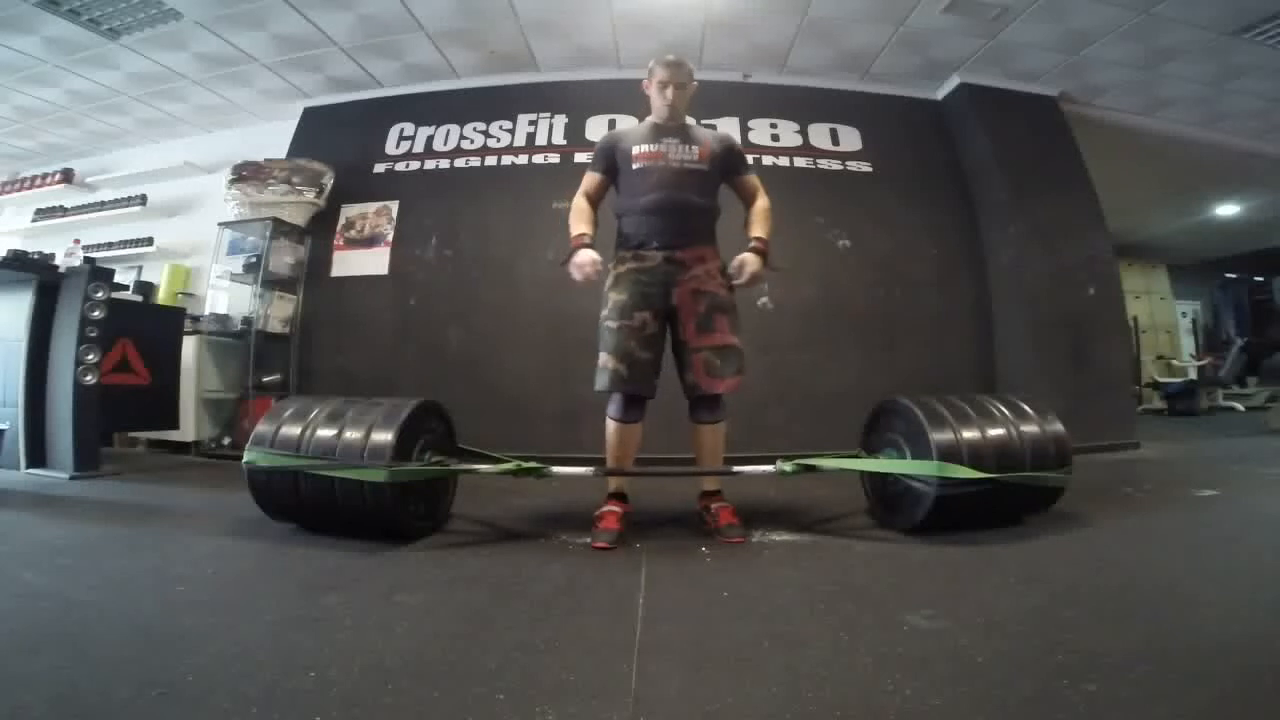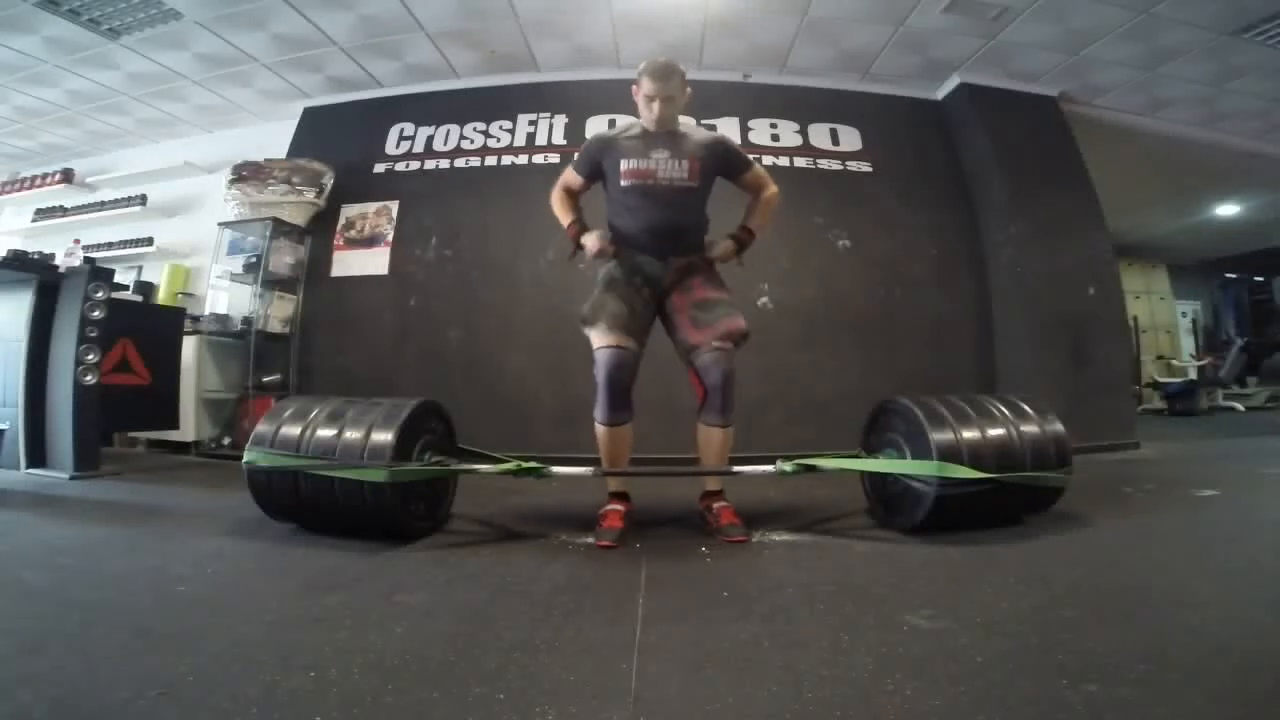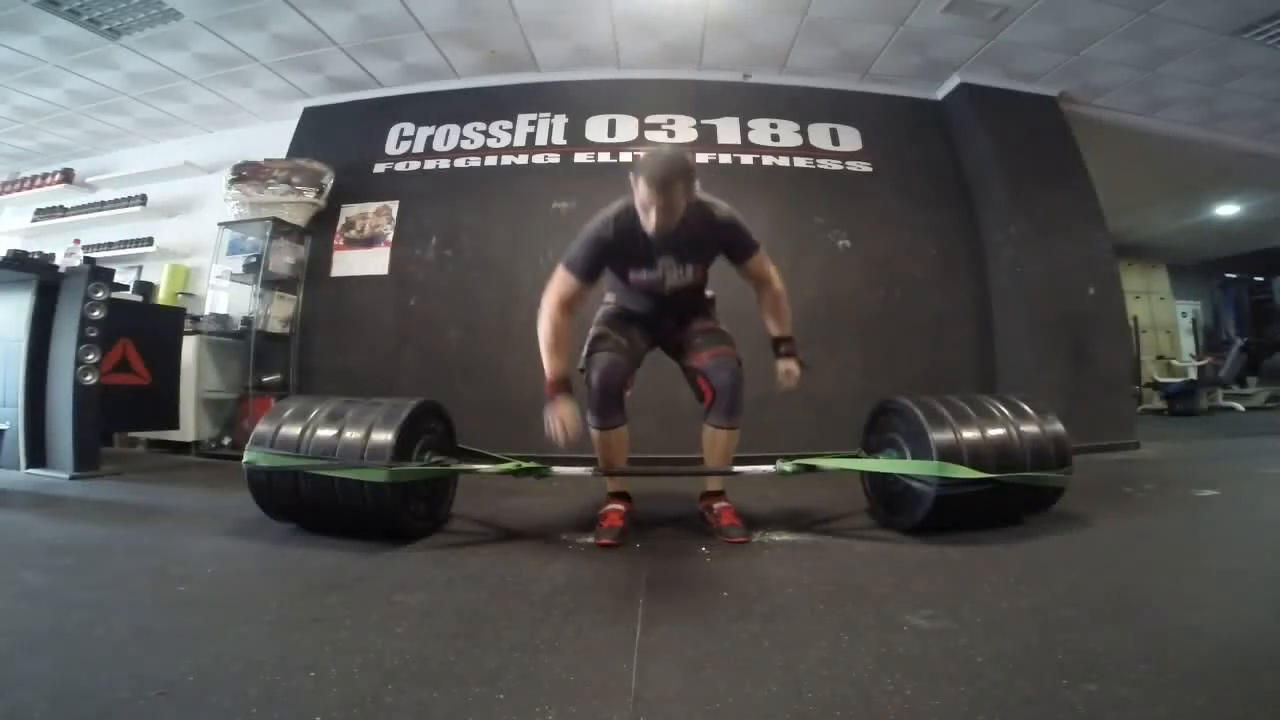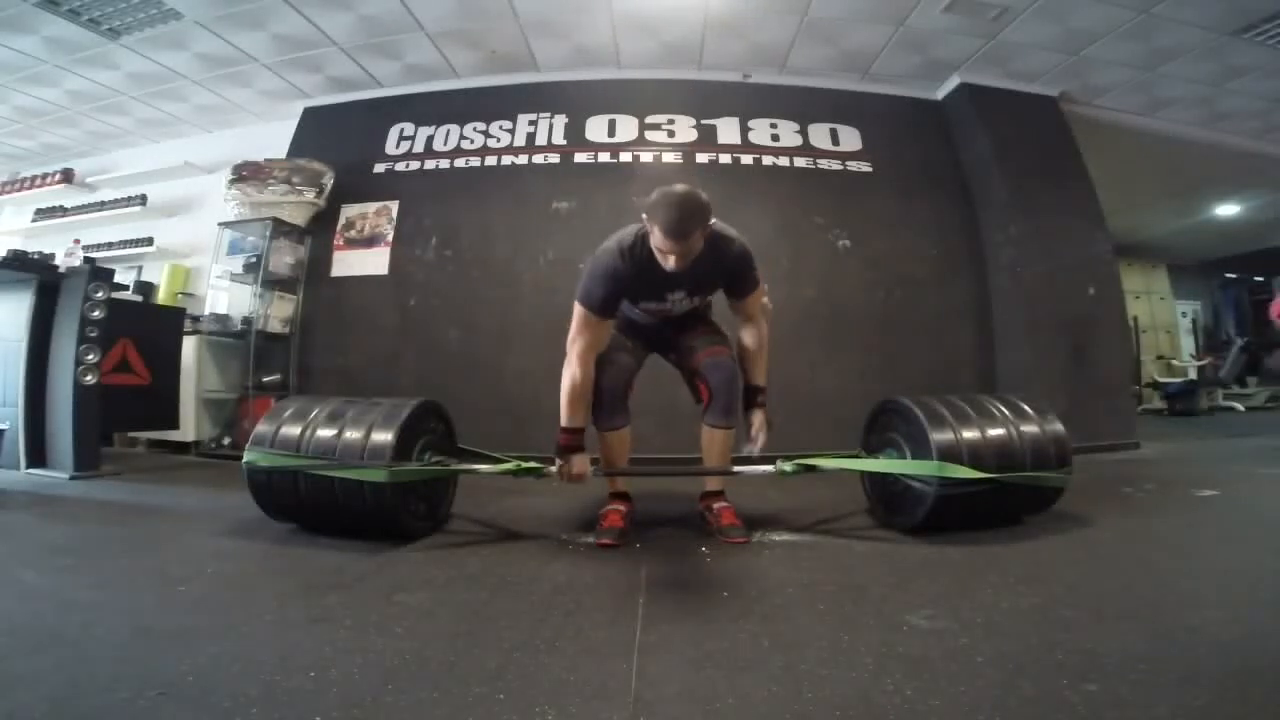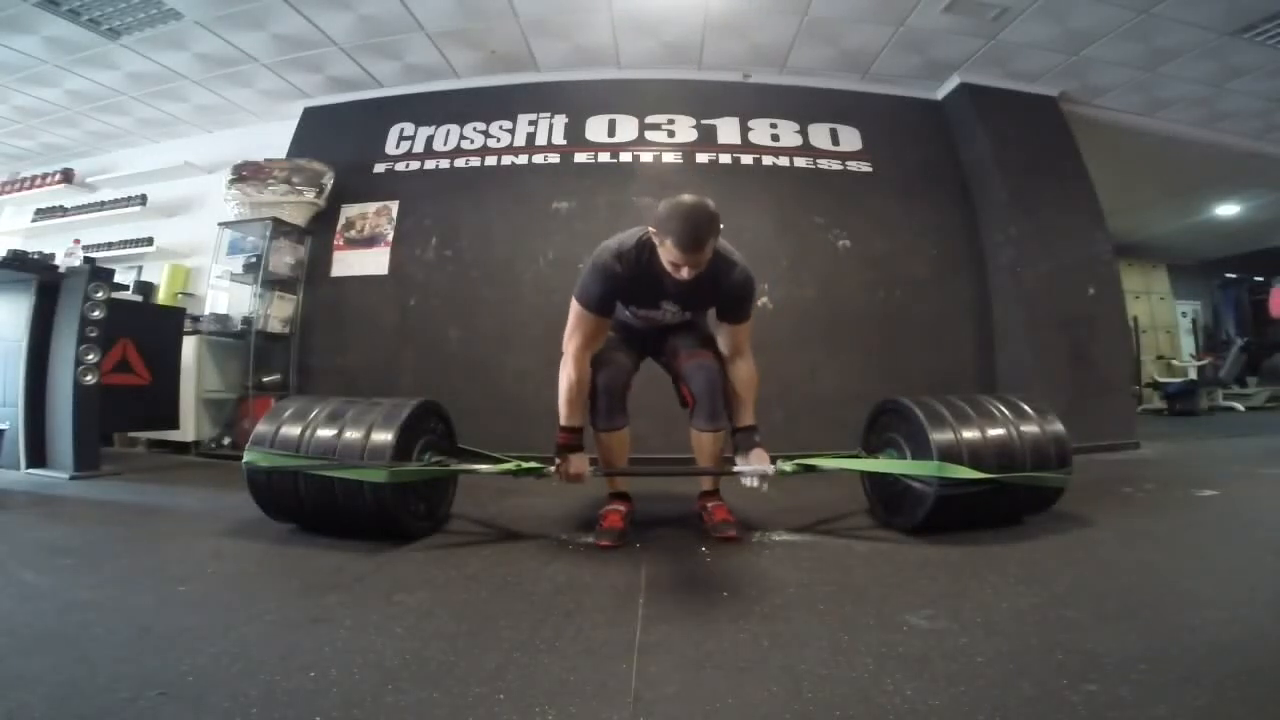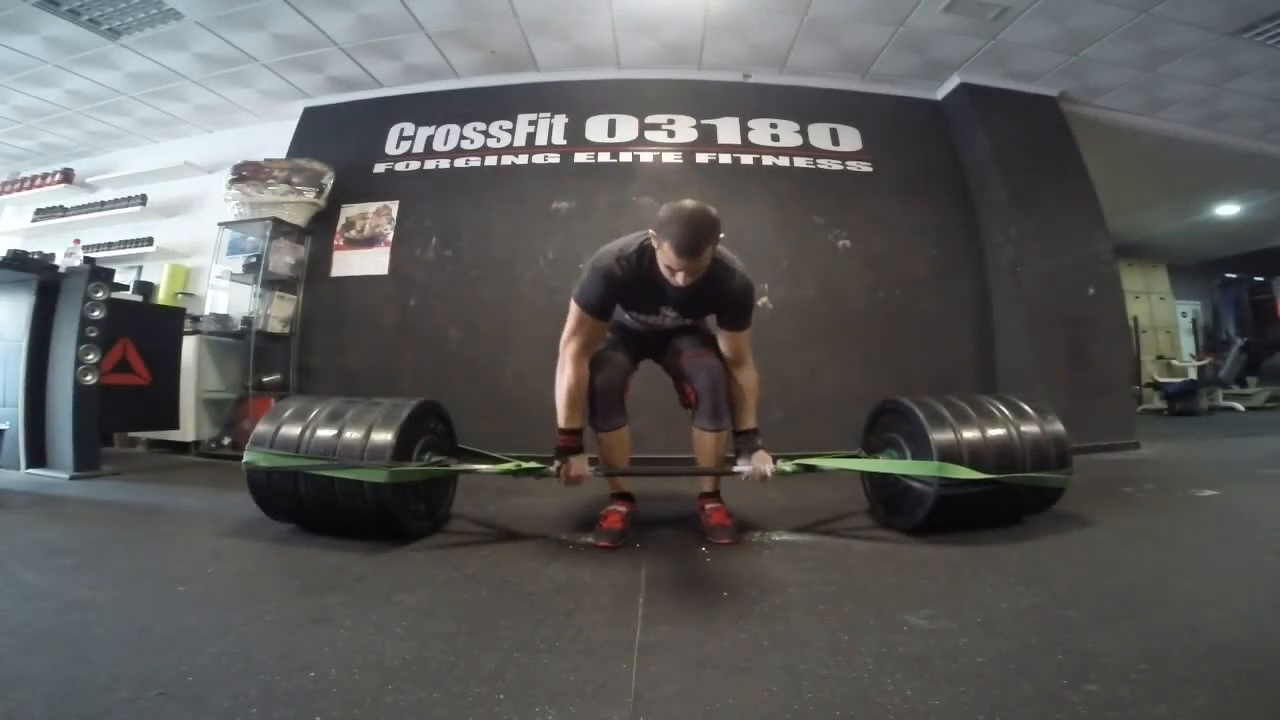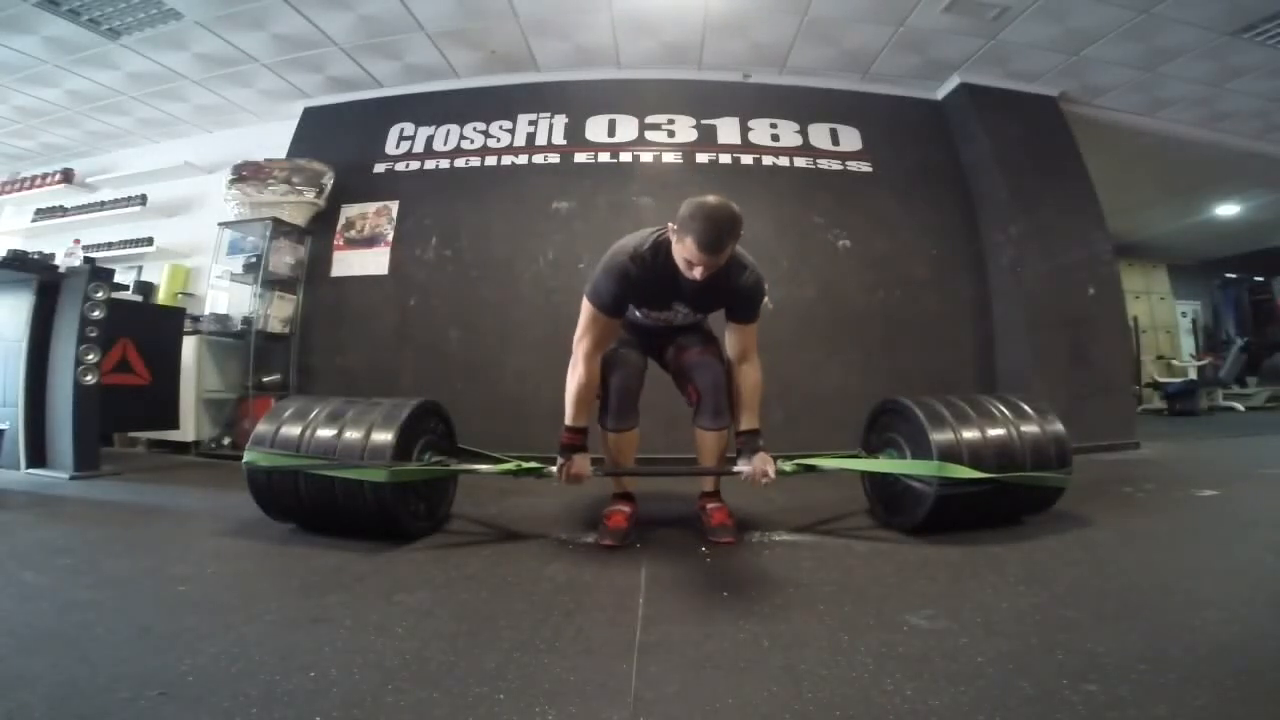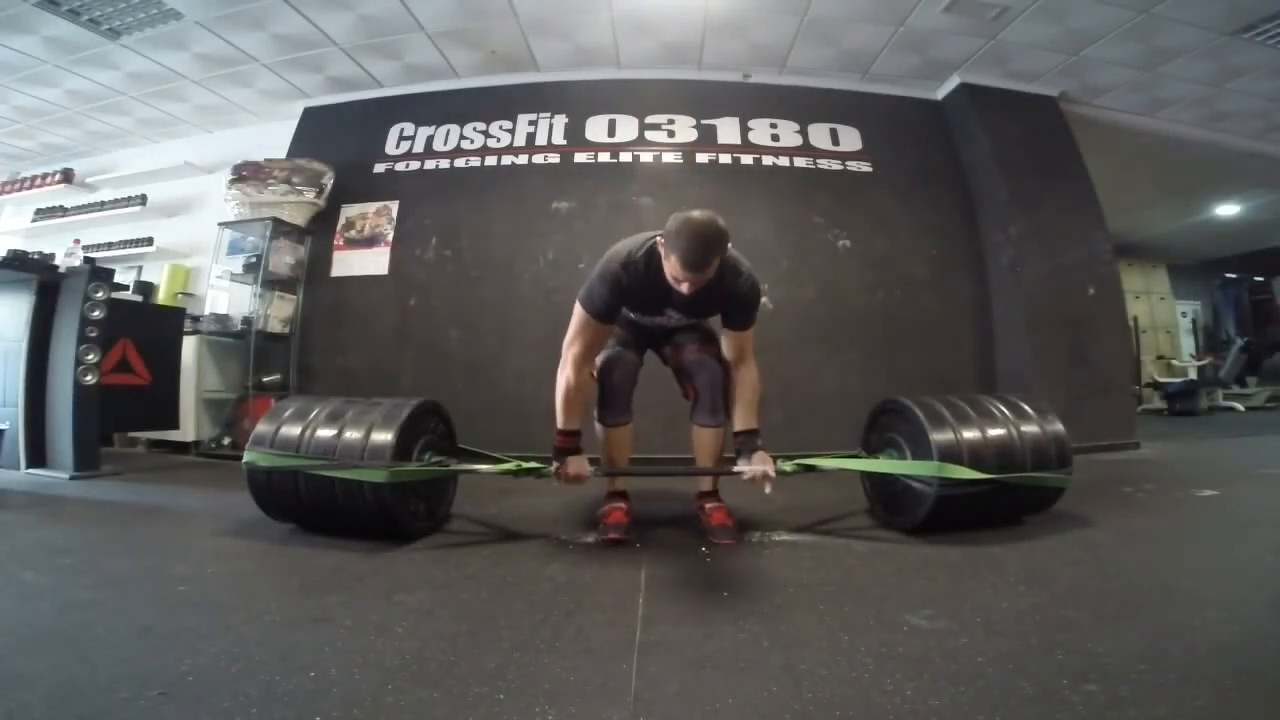
dt=0.4s
person 1, frame 1
left shoulder: (719, 143)
right shoulder: (618, 142)
left elbow: (757, 197)
right elbow: (586, 197)
left wrist: (756, 246)
right wrist: (582, 244)
left hip: (700, 268)
right hip: (635, 268)
left knee: (709, 386)
right knee: (626, 386)
left ankle: (712, 496)
right ankle: (615, 498)
person 1, frame 2
left shoulder: (712, 146)
right shoulder: (607, 144)
left elbow: (766, 190)
right elbow: (562, 190)
left wrist: (740, 238)
right wrist: (579, 233)
left hip: (690, 270)
right hip: (626, 270)
left knee: (718, 373)
right knee: (611, 373)
left ankle: (714, 496)
right ankle: (616, 497)
person 1, frame 3
left shoulder: (717, 221)
right shoulder: (608, 229)
left elbow: (766, 280)
right elbow: (554, 305)
left wrist: (784, 348)
right wrist: (557, 390)
left hip: (689, 313)
right hip: (627, 312)
left knee: (727, 378)
right knee: (602, 378)
left ankle: (714, 496)
right ankle: (617, 498)
person 1, frame 4
left shoulder: (730, 251)
right shoulder: (615, 258)
left elbow: (752, 321)
right elbow: (580, 352)
left wrist: (756, 399)
right wrist: (571, 444)
left hip: (689, 323)
right hip: (628, 324)
left knee: (725, 377)
right knee: (607, 380)
left ankle: (714, 497)
right ankle: (618, 498)
person 1, frame 5
left shoulder: (733, 275)
right shoulder: (613, 261)
left elbow: (737, 356)
right elbow: (577, 351)
left wrist: (747, 439)
right wrist: (570, 443)
left hip: (684, 329)
right hip: (622, 328)
left knee: (708, 383)
right knee: (604, 384)
left ankle: (710, 496)
right ankle: (617, 497)
person 1, frame 6
left shoulder: (733, 282)
right shoulder: (612, 265)
left elbow: (738, 363)
right elbow: (574, 353)
left wrist: (749, 443)
right wrist: (569, 445)
left hip: (684, 333)
right hip: (623, 331)
left knee: (712, 382)
right knee: (601, 384)
left ankle: (710, 498)
right ankle: (619, 498)
person 1, frame 7
left shoulder: (745, 279)
right shoulder: (627, 261)
left elbow: (743, 360)
right elbow: (586, 352)
left wrist: (750, 443)
right wrist: (574, 443)
left hip: (686, 330)
right hip: (627, 328)
left knee: (715, 384)
right knee: (619, 384)
left ankle: (711, 496)
right ankle: (622, 497)
person 1, frame 8
left shoulder: (740, 283)
right shoulder: (621, 267)
left elbow: (740, 363)
right elbow: (575, 357)
left wrist: (749, 444)
right wrist: (567, 446)
left hip: (685, 328)
right hip: (625, 324)
left knee: (711, 378)
right knee: (614, 377)
left ankle: (708, 496)
right ankle: (616, 496)
